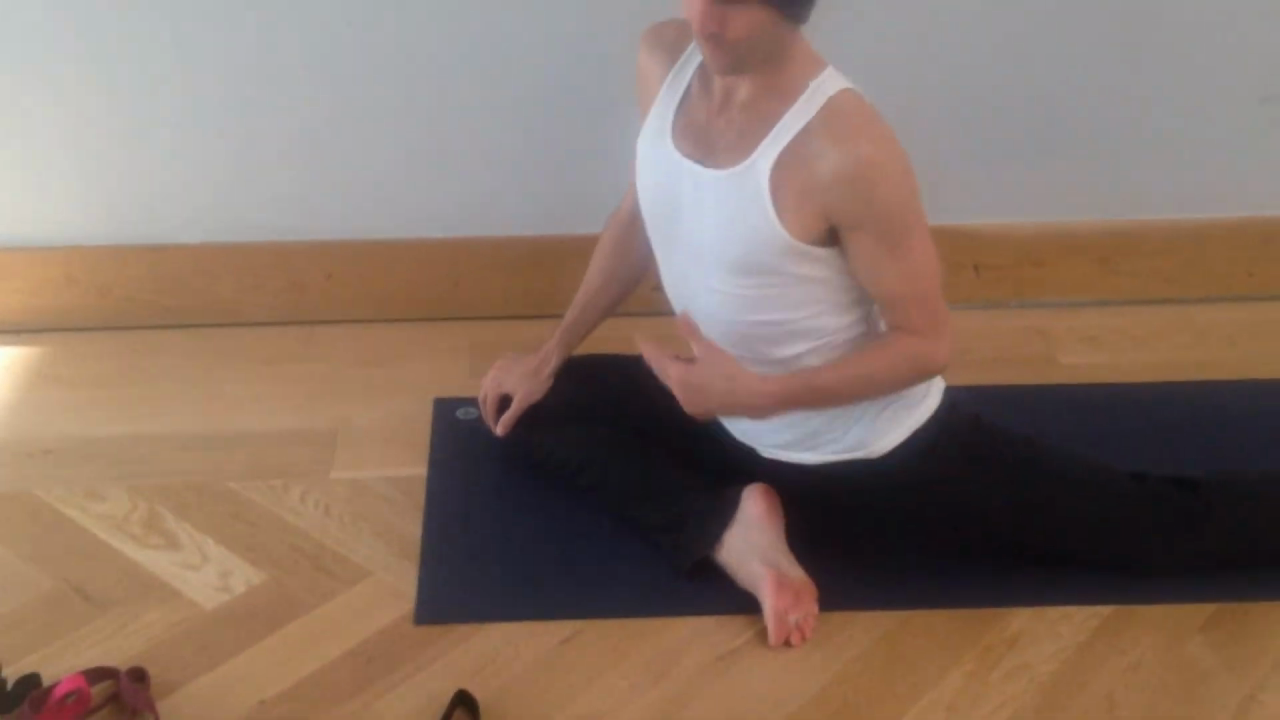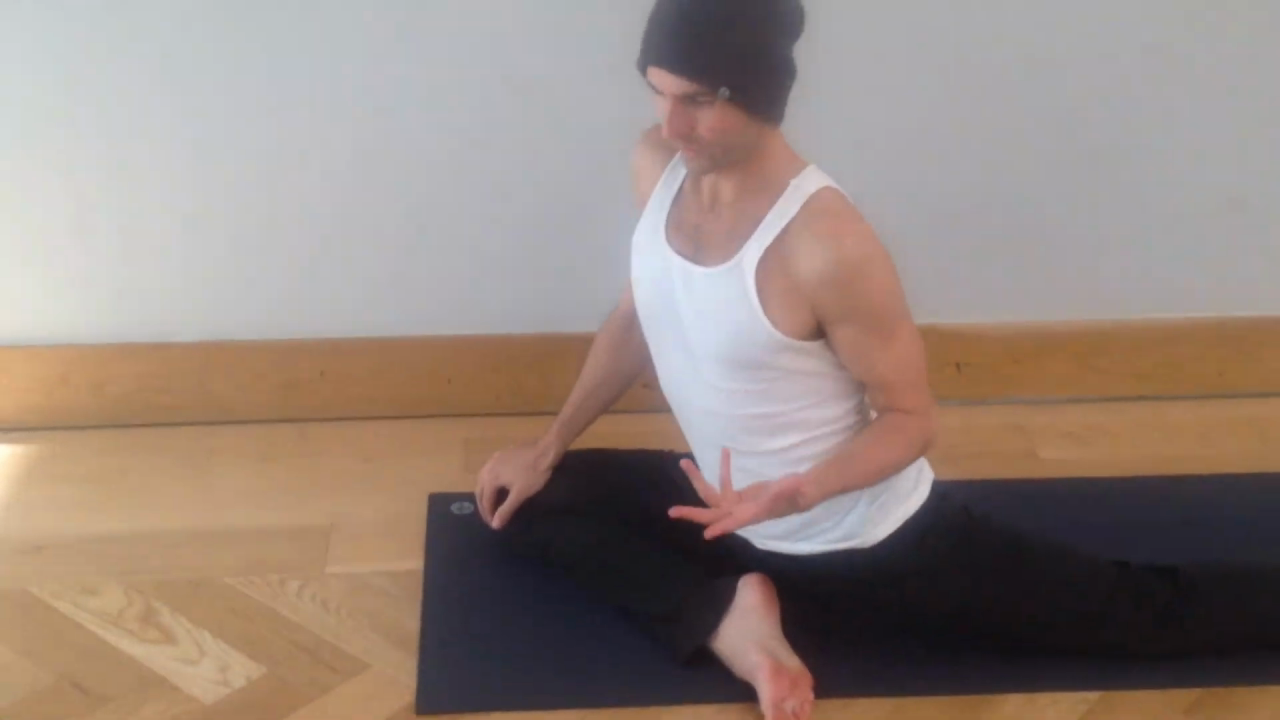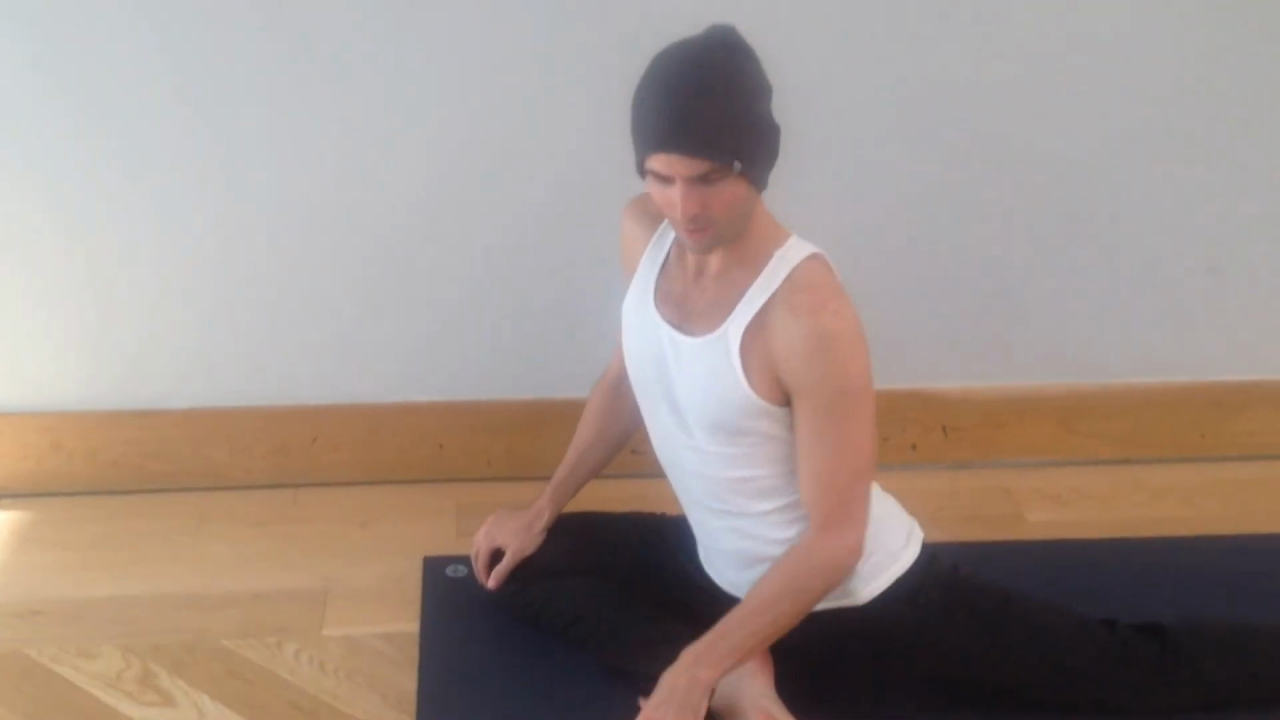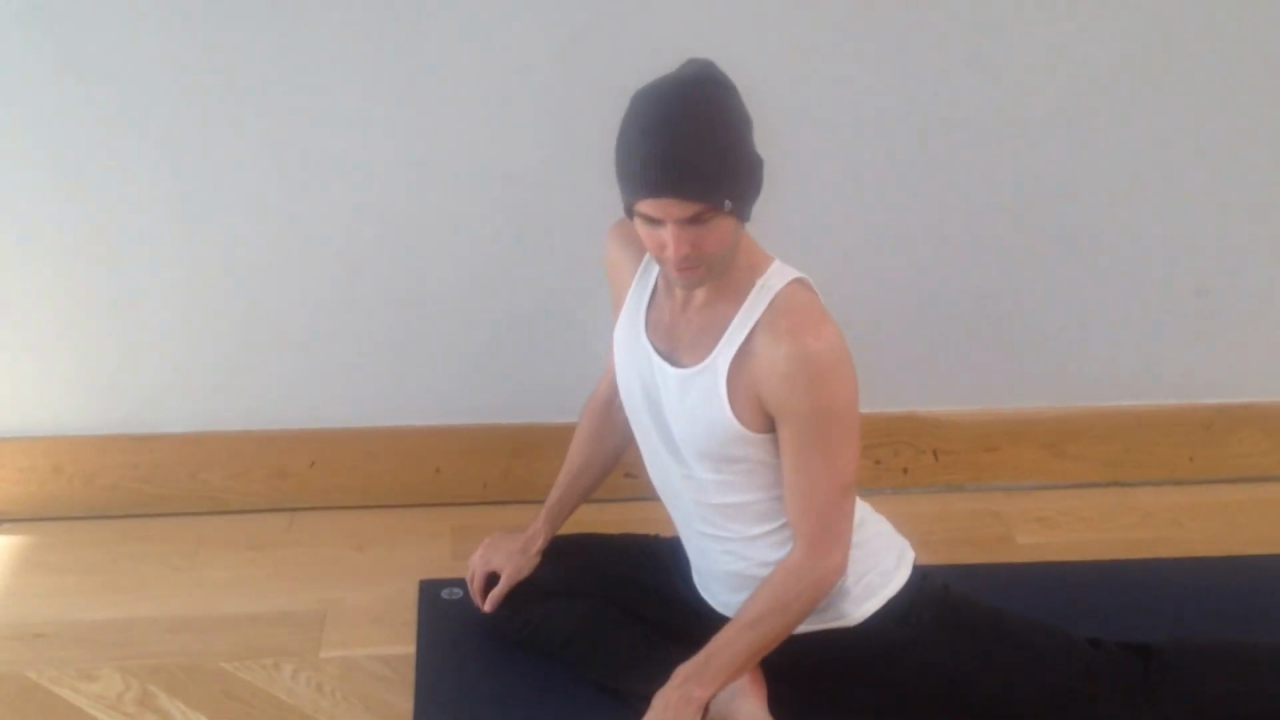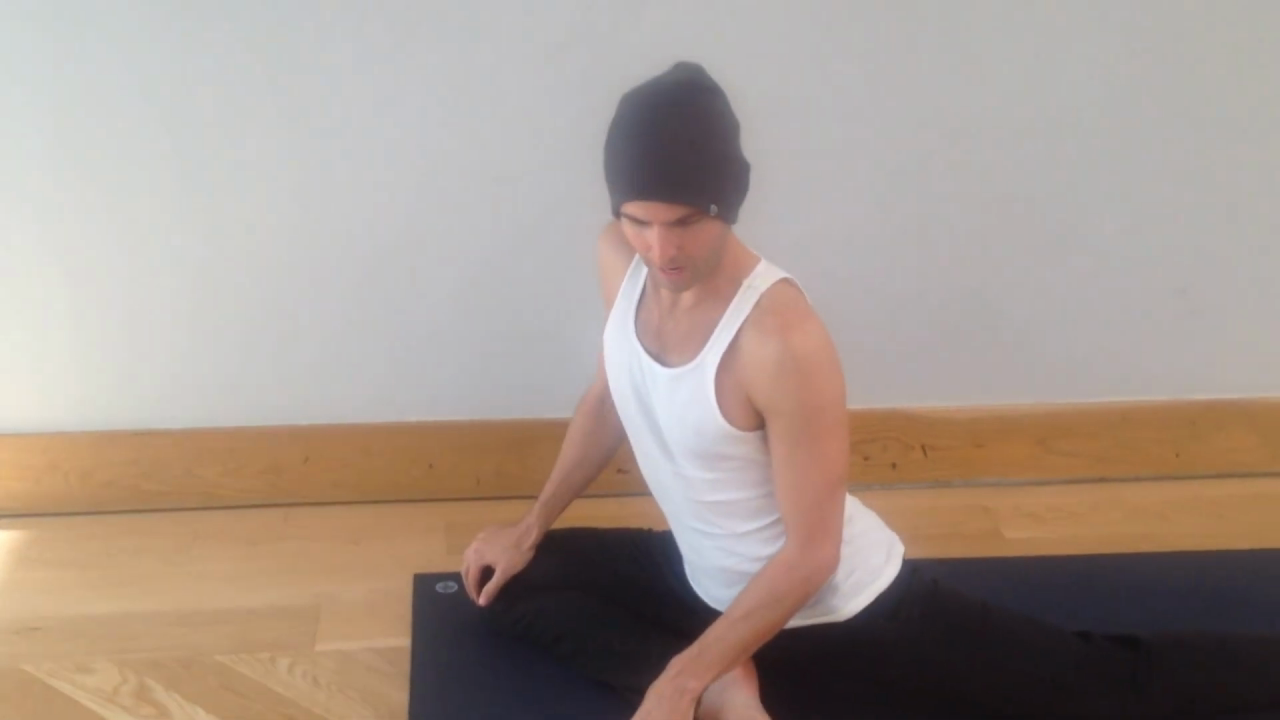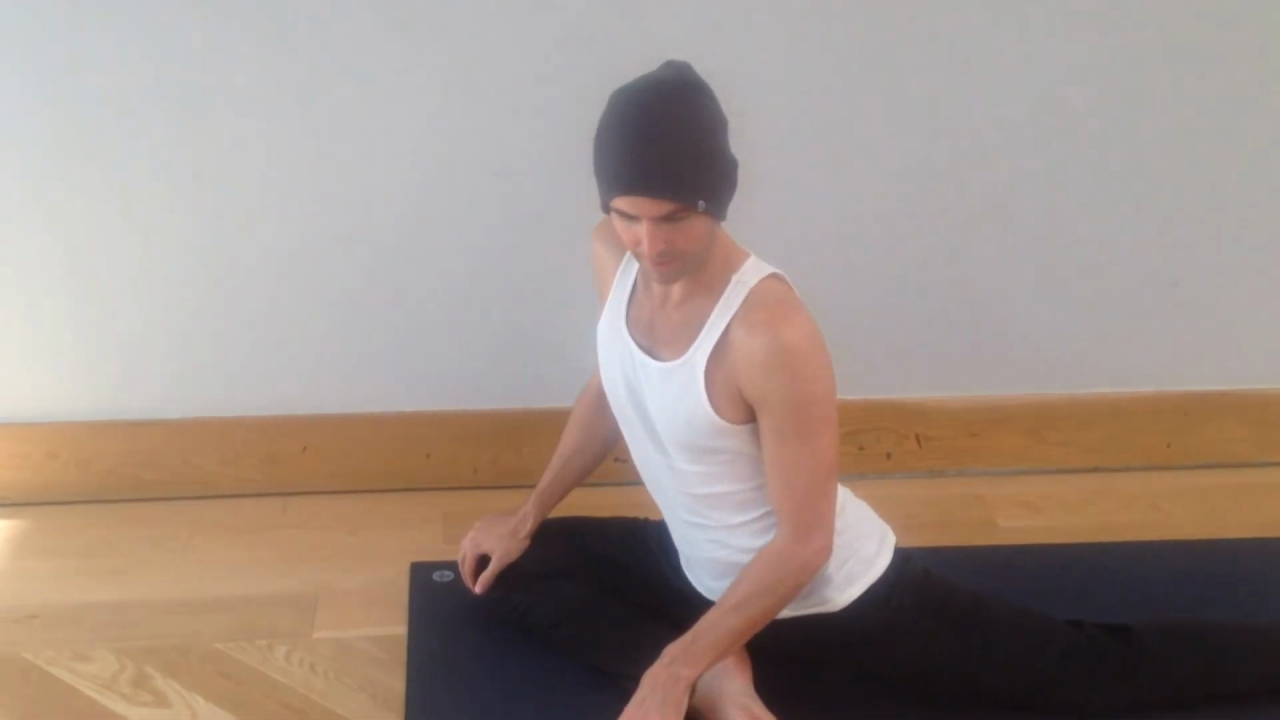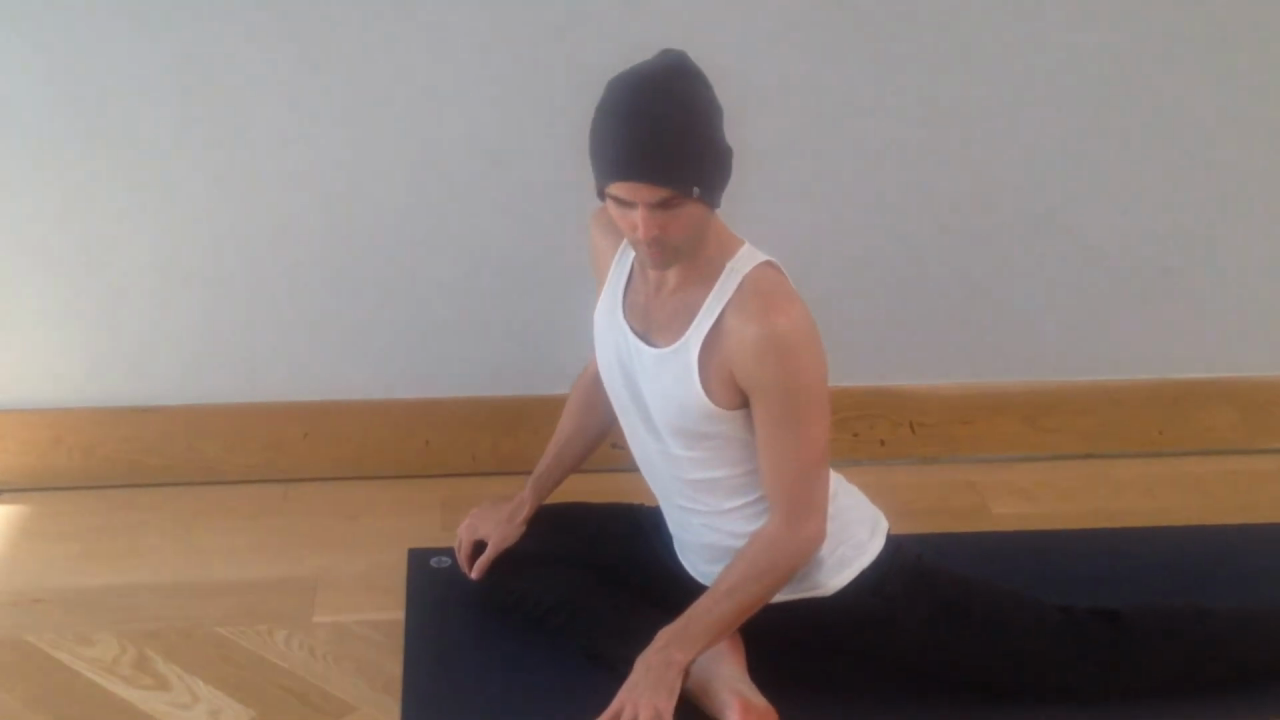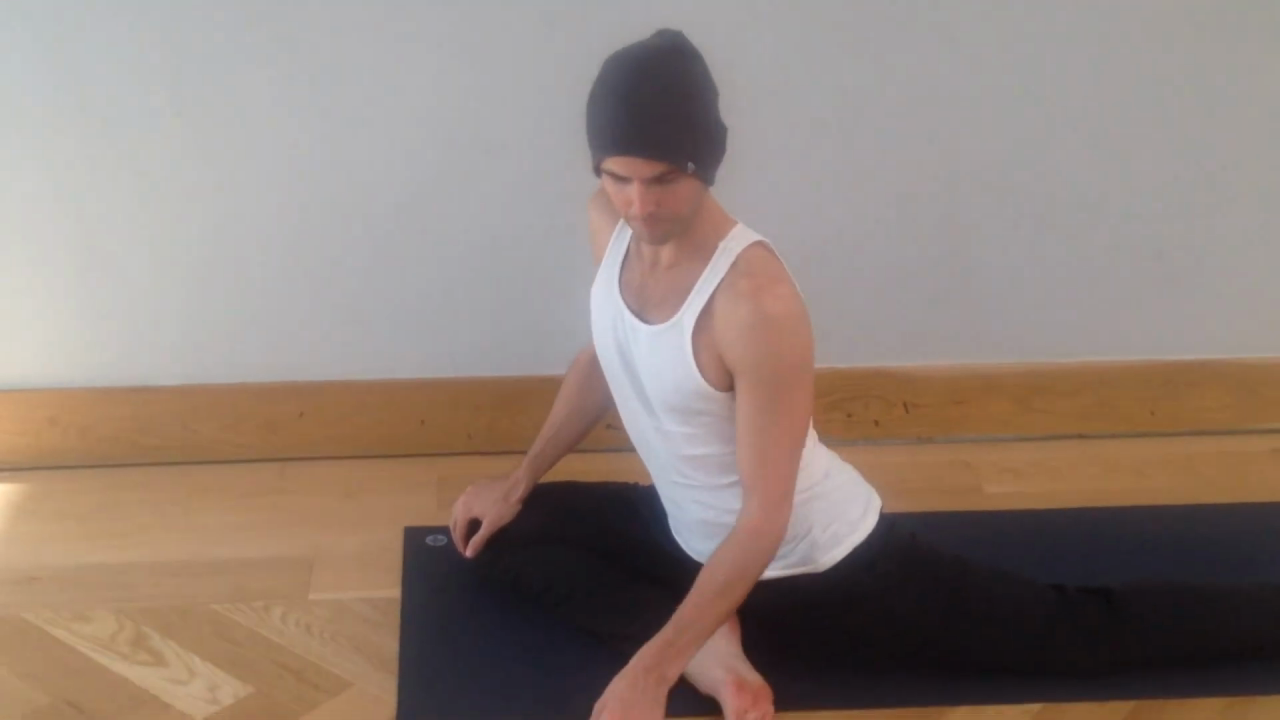
dt=0.4s
person 1, frame 1
left shoulder: (844, 149)
left elbow: (923, 339)
right elbow: (643, 213)
left wrist: (757, 393)
right wrist: (553, 350)
left hip: (876, 445)
right hip: (730, 417)
left knee: (1152, 524)
right knee: (531, 409)
right ankle: (725, 527)
person 1, frame 2
left shoulder: (828, 245)
right shoulder: (655, 162)
left elbow: (911, 417)
right elbow: (640, 313)
left wrist: (794, 494)
right wrist: (549, 445)
left hip: (866, 539)
right hip: (732, 504)
left knee: (1134, 610)
right knee: (528, 503)
right ankle: (722, 615)
person 1, frame 3
left shoulder: (809, 316)
right shoulder: (642, 230)
left elbow: (833, 542)
right elbow: (631, 375)
right wrist: (544, 505)
left hip: (862, 598)
right hip: (724, 570)
right knee: (523, 565)
person 1, frame 4
left shoulder: (794, 340)
right shoulder: (628, 257)
left elbow: (819, 559)
right elbow: (618, 397)
right wrist: (538, 530)
left hip: (854, 617)
right hip: (718, 588)
right knee: (523, 585)
person 1, frame 5
left shoulder: (780, 338)
right shoulder: (619, 257)
left elbow: (812, 554)
right elbow: (611, 394)
right wrist: (533, 523)
left hip: (843, 613)
right hip: (710, 581)
right knee: (513, 580)
person 1, frame 6
left shoulder: (770, 333)
right shoulder: (612, 254)
left elbow: (804, 545)
right elbow: (610, 389)
right wrist: (528, 513)
left hip: (835, 600)
right hip: (704, 571)
right knee: (511, 567)
person 1, frame 7
left shoulder: (763, 321)
right shoulder: (609, 241)
left elbow: (797, 532)
right elbow: (607, 376)
left wrist: (669, 650)
right wrist: (526, 499)
left hip: (827, 587)
right hip: (698, 556)
left knee: (1085, 653)
right knee: (507, 555)
person 1, frame 8
left shoulder: (754, 300)
right shoulder: (609, 220)
left elbow: (766, 521)
right elbow: (604, 357)
right wrist: (520, 477)
left hip: (816, 563)
right hip: (693, 534)
left knee: (1075, 630)
right knee: (501, 533)
right ankle: (703, 643)
